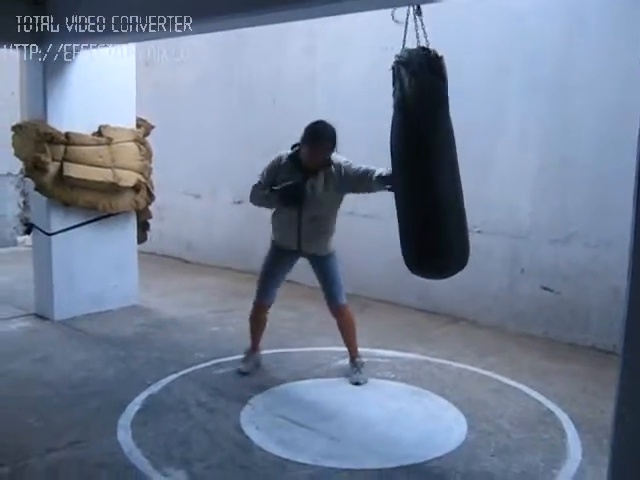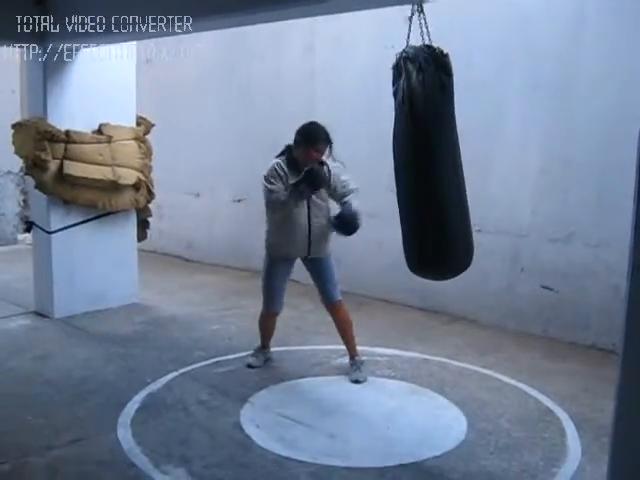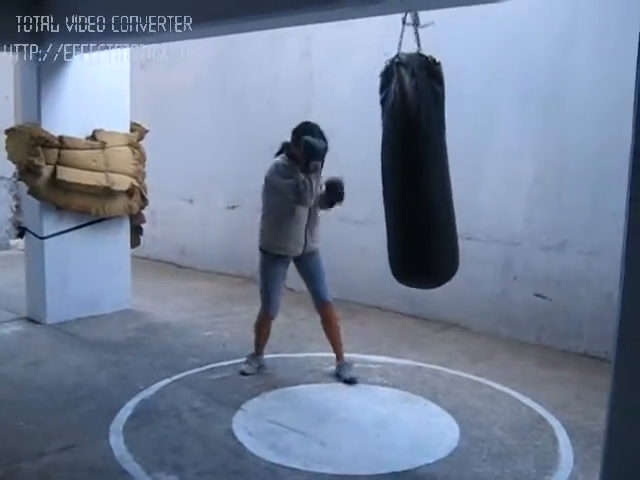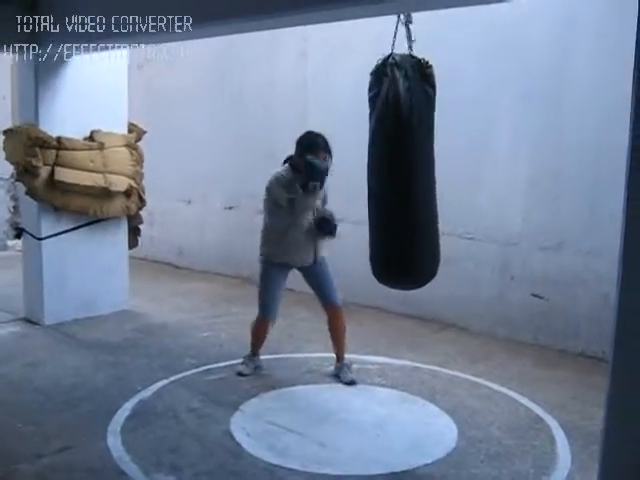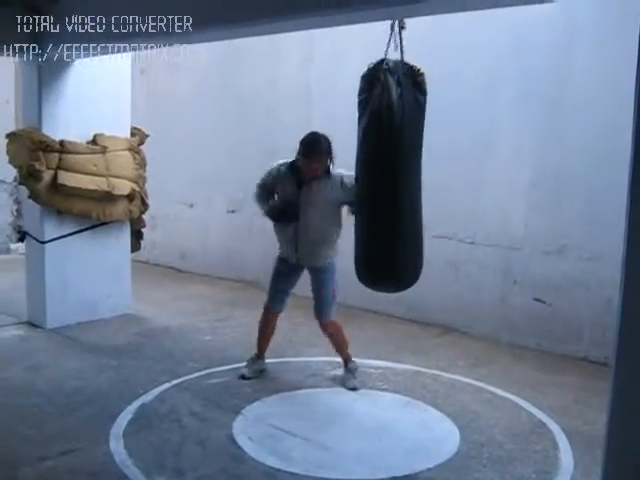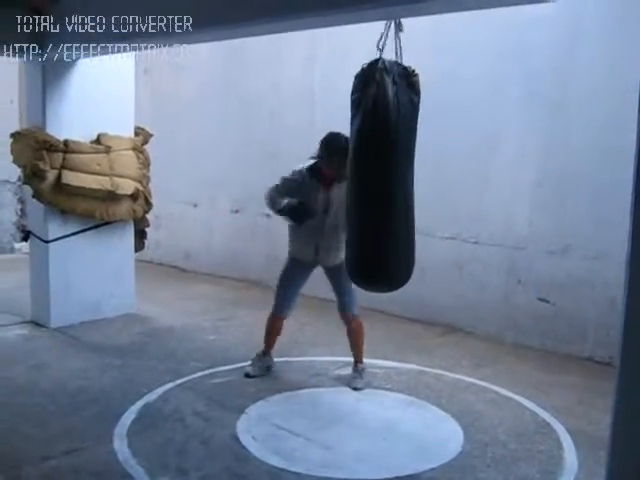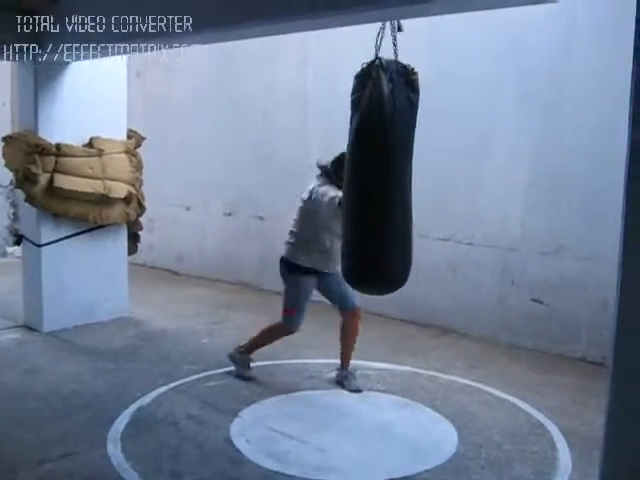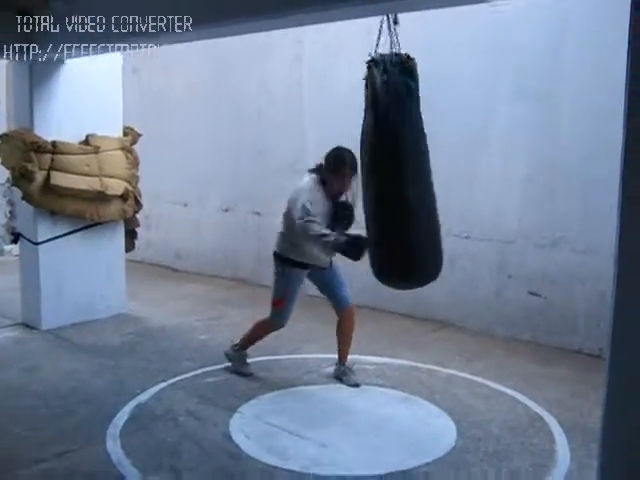
dt=0.2s
person 1, frame 1
left shoulder: (339, 170)
right shoulder: (282, 163)
left elbow: (369, 176)
right elbow: (256, 195)
left wrist: (387, 178)
right wrist: (278, 197)
left hip: (320, 247)
right hip: (284, 243)
left knee: (338, 305)
right knee: (261, 302)
left ankle: (355, 360)
right ankle: (253, 352)
person 1, frame 2
left shoulder: (327, 168)
right shoulder: (278, 169)
left elbow: (346, 191)
right elbow: (274, 205)
left wrist: (348, 210)
right wrist: (300, 187)
left hip: (317, 248)
right hip: (280, 248)
left knee: (335, 303)
right knee: (271, 309)
left ankle: (355, 359)
right ankle: (264, 349)
person 1, frame 3
left shoulder: (310, 166)
right shoulder: (279, 168)
left elbow: (317, 199)
right elbow: (302, 196)
left wrist: (331, 194)
right wrist: (311, 164)
left hip: (307, 246)
right hip: (275, 248)
left knee: (325, 304)
right knee: (268, 311)
left ankle: (341, 362)
right ankle: (257, 356)
person 1, frame 4
left shoulder: (314, 179)
right shoulder: (281, 179)
right elbow: (299, 211)
left wrist: (327, 222)
right wrist: (312, 183)
left hip: (311, 255)
right hip: (278, 257)
left knee: (335, 307)
right knee: (267, 316)
left ankle: (341, 363)
right ankle: (253, 357)
person 1, frame 5
left shoulder: (337, 181)
right shoulder: (280, 172)
right elbow: (261, 192)
right wrist: (273, 209)
left hip: (322, 258)
right hip: (289, 255)
left knee: (325, 319)
right knee: (271, 309)
left ankle: (349, 365)
right ankle: (258, 359)
person 1, frame 6
left shoulder: (349, 182)
right shoulder: (302, 177)
right elbow: (273, 196)
right wrist: (287, 207)
left hip: (337, 256)
right hip: (302, 254)
left knee: (350, 315)
right knee: (280, 310)
left ankle: (358, 367)
right ankle: (265, 357)
person 1, frame 7
left shoulder: (330, 191)
right shoulder: (323, 194)
right elbow: (341, 203)
left hip: (325, 267)
right hip: (300, 266)
left knee: (353, 313)
right knee: (290, 326)
left ankle: (344, 371)
right ankle: (241, 354)
person 1, frame 8
left shoulder: (331, 192)
right shoulder: (308, 190)
left elbow: (329, 223)
right elbow: (307, 227)
right wrist: (340, 242)
left hip: (321, 260)
right hip: (293, 259)
left knee: (347, 311)
right knee: (278, 320)
left ankle: (342, 366)
right ankle: (237, 351)
